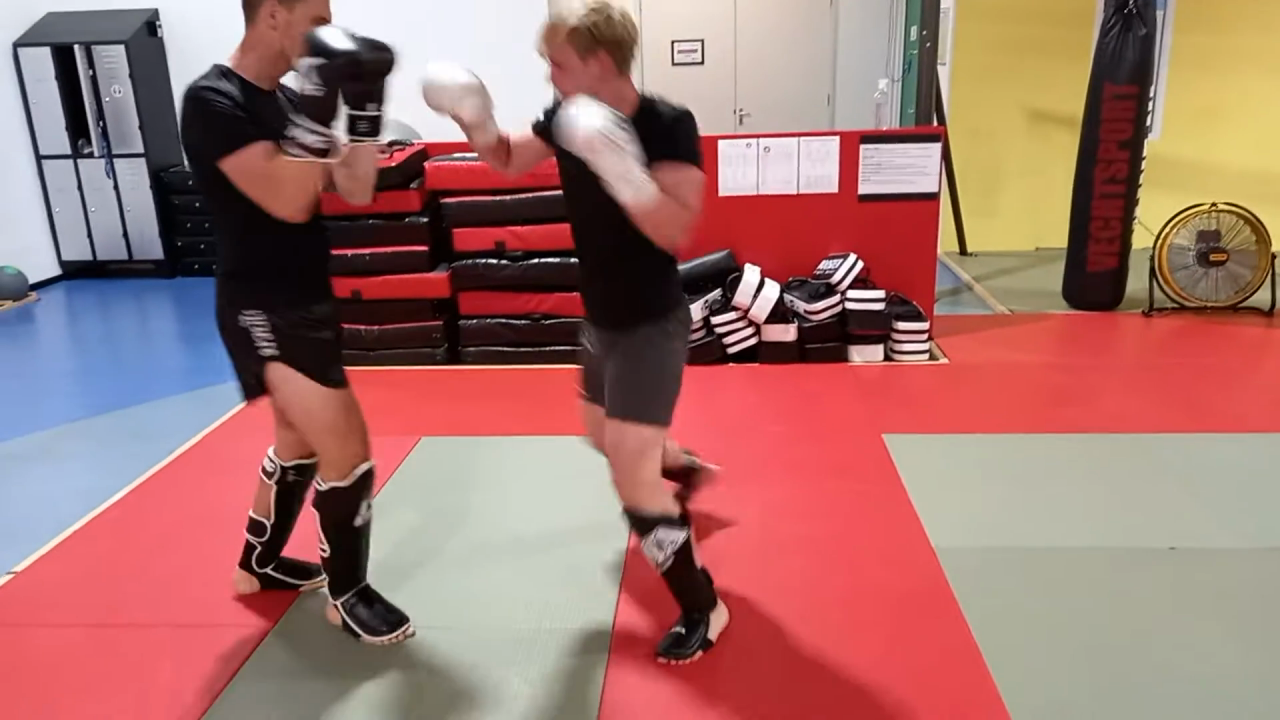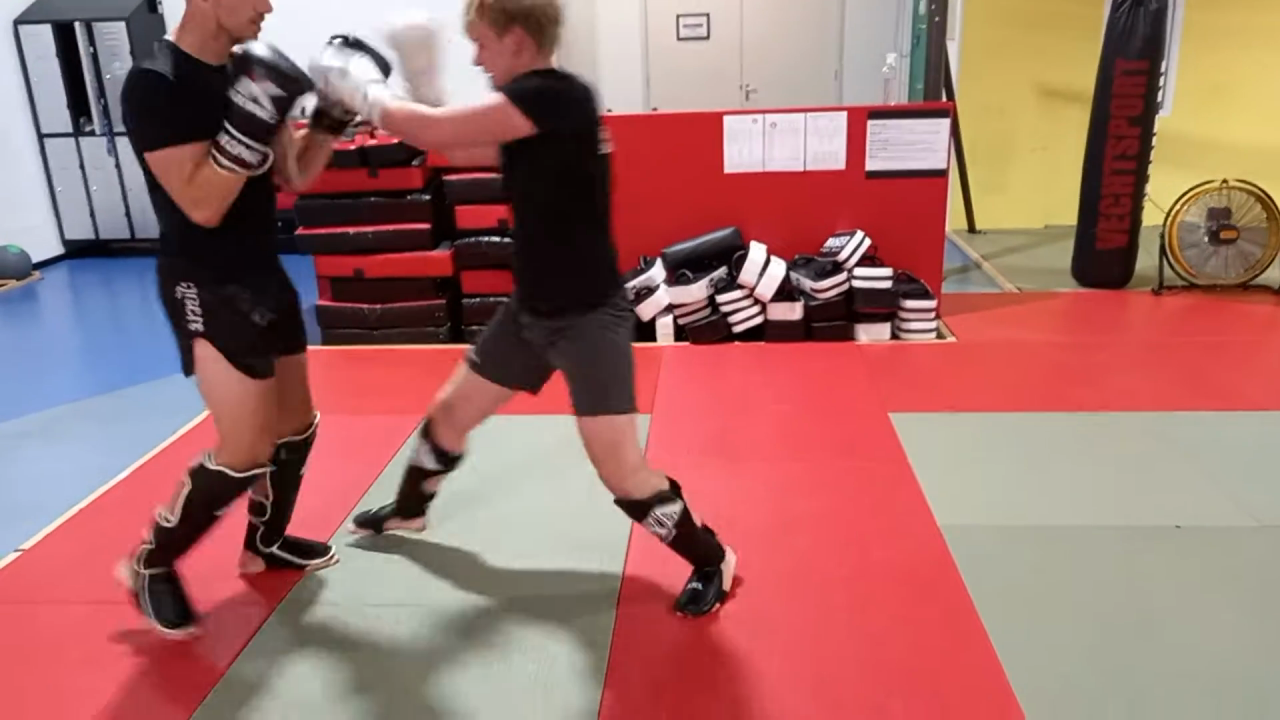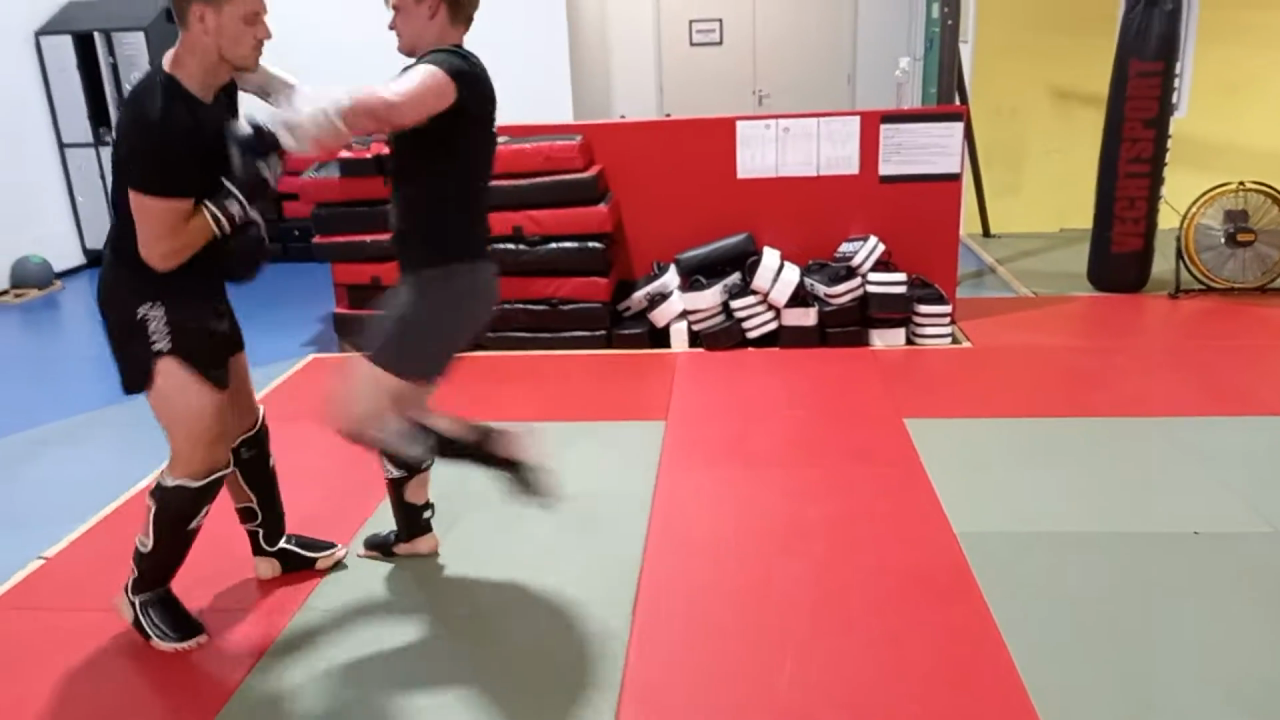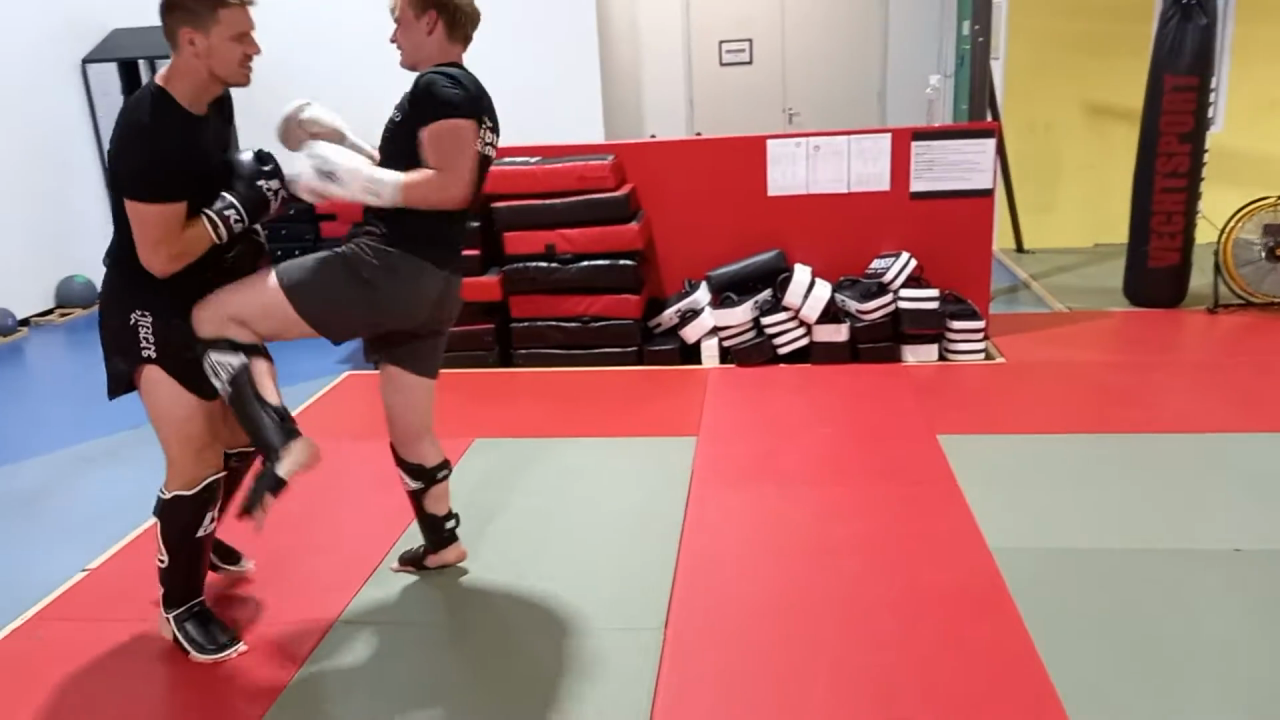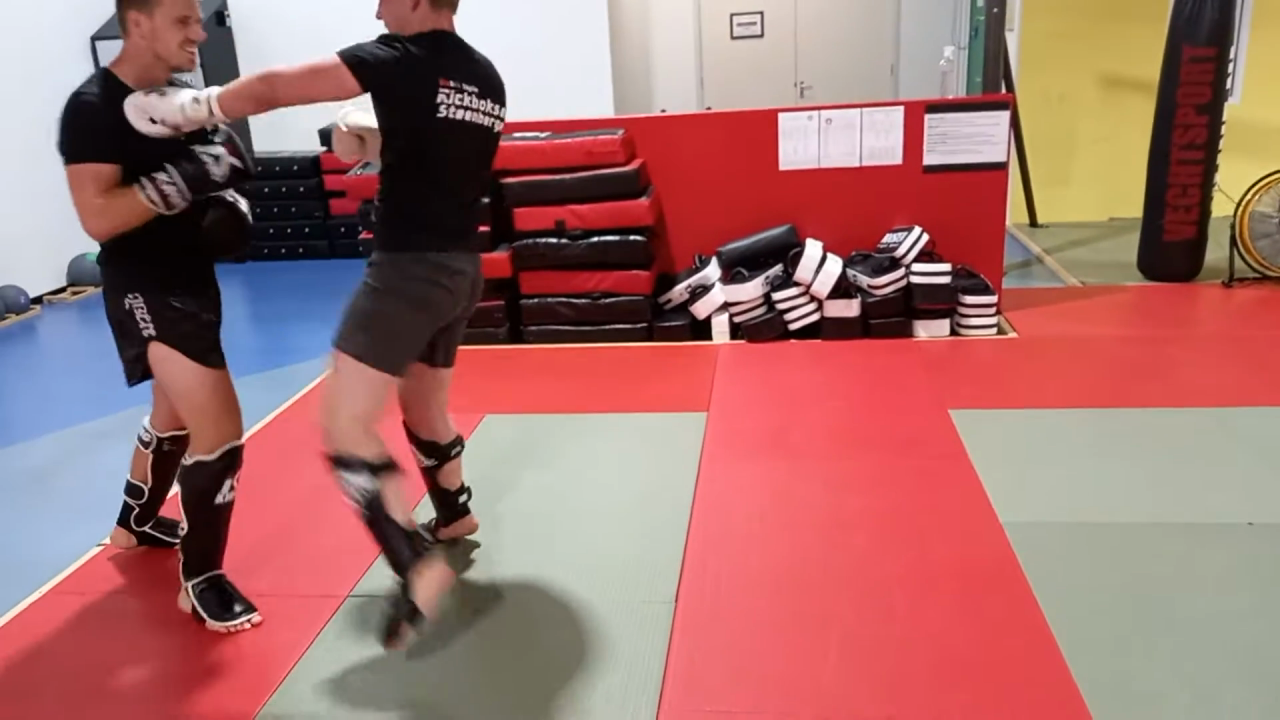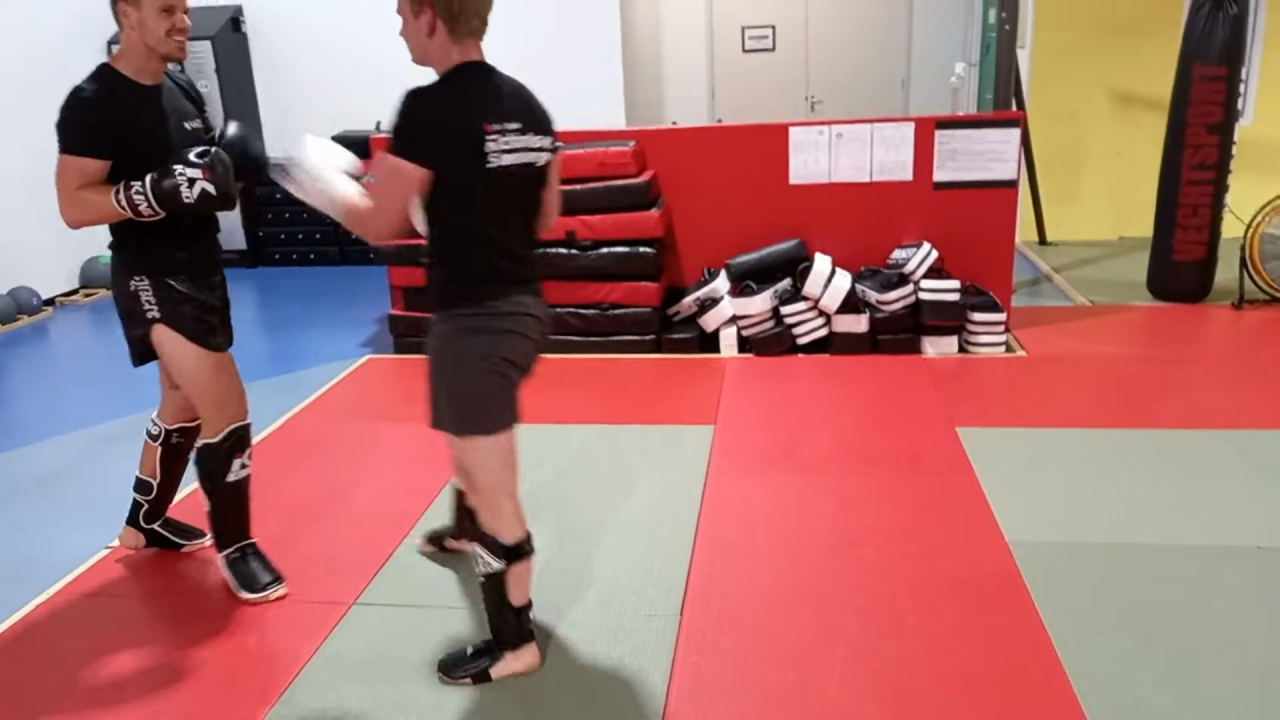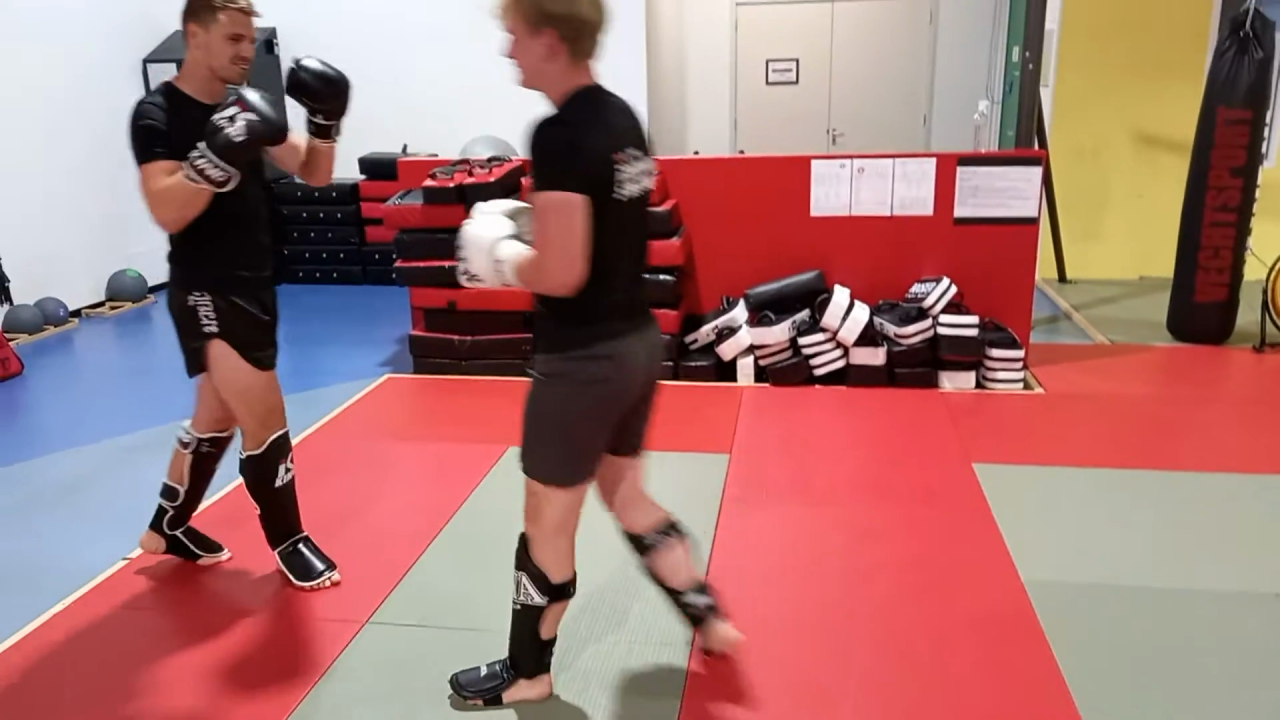
dt=0.3s
person 1, frame 1
left shoulder: (671, 128)
right shoulder: (569, 113)
left elbow: (674, 234)
right elbow: (507, 158)
left wrist: (621, 163)
right wrist: (476, 116)
left hip: (651, 327)
right hip: (603, 320)
left knee: (637, 487)
right knee: (607, 433)
left ankle: (703, 606)
right ankle: (689, 471)
person 1, frame 2
left shoulder: (554, 98)
right shoulder: (528, 100)
left elbow: (432, 133)
right elbow: (457, 146)
left wrist: (361, 88)
right wrist: (420, 84)
left hip: (589, 318)
right hip: (531, 310)
left knee: (622, 472)
right knee: (447, 412)
left ankle: (710, 559)
right ankle: (408, 509)
person 1, frame 3
left shoulder: (449, 66)
right shoulder: (447, 74)
left elbow: (385, 110)
right elbow: (385, 117)
left wrist: (309, 121)
left hip: (446, 280)
right hip: (446, 278)
left knee: (359, 419)
right knee: (387, 416)
left ankle: (495, 448)
right ankle: (414, 531)
person 1, frame 4
left shoulder: (438, 88)
right shoulder: (460, 93)
left elbow: (449, 188)
left wrist: (357, 180)
right wrist: (340, 140)
left hip: (387, 266)
right hip: (433, 284)
left knee: (214, 318)
right knee: (410, 429)
left ankle: (281, 445)
right ankle: (441, 541)
person 1, frame 5
left shoulder: (398, 59)
right shoulder: (486, 77)
left elbow: (274, 88)
left wrist: (186, 106)
left hip: (409, 266)
right hip: (460, 266)
left knee: (345, 430)
right knee: (424, 409)
left ankle: (418, 561)
right ankle: (453, 514)
person 1, frame 6
left shoulder: (431, 107)
right shoulder: (526, 104)
left elbow: (379, 222)
left wrist: (324, 183)
left hip: (474, 318)
right hip: (523, 303)
left knee: (488, 487)
right knee: (471, 444)
left ankle: (513, 641)
right ankle: (470, 533)
person 1, frame 7
left shoulder: (558, 136)
right shoulder: (621, 119)
left elbow: (562, 274)
left wrist: (497, 253)
right wrist: (534, 226)
left hip: (583, 357)
right hip: (637, 343)
left knee: (547, 523)
right knee: (624, 493)
left ankle: (527, 672)
right ankle: (709, 617)
person 2, frame 1
left shoulder: (290, 95)
right shoulder: (213, 102)
left elbow: (355, 187)
right elbow: (288, 203)
left wrist: (366, 107)
right wrist: (315, 103)
left hip: (308, 295)
right hip: (263, 309)
left knee: (299, 443)
right knee: (346, 454)
left ankle: (258, 561)
right ankle: (348, 592)
person 2, frame 2
left shoulder: (246, 69)
right shoulder: (154, 84)
left elbow: (297, 174)
right elbow: (202, 207)
left wrist: (335, 106)
right wrist: (250, 117)
left hip: (263, 273)
right hip: (206, 287)
left knee: (294, 422)
right knee: (246, 447)
left ankle: (266, 540)
right ankle: (153, 566)
person 2, frame 3
left shoulder: (214, 84)
right shoulder: (158, 121)
right elbow: (160, 250)
left wrist: (251, 194)
right wrist: (238, 201)
left hip: (198, 290)
right hip: (151, 302)
left knee: (242, 422)
right knee: (201, 455)
left ankle: (272, 543)
right ankle: (145, 593)
person 2, frame 4
left shoulder: (216, 102)
right shoulder: (146, 131)
right elbow: (161, 257)
left wrist: (241, 232)
right wrist: (240, 205)
left hip: (205, 300)
right hip: (150, 312)
left knee: (240, 433)
right knee: (196, 463)
left ankle: (198, 538)
right ankle: (181, 606)
person 2, frame 5
right shoulder: (94, 108)
right elbow: (98, 216)
left wrist: (221, 198)
right wrist: (183, 178)
left hip: (192, 280)
right hip: (147, 294)
left knee: (176, 415)
right knee: (220, 428)
left ankle: (135, 520)
right ankle: (202, 579)
person 2, frame 6
left shoulder: (183, 90)
right shoulder: (92, 102)
left elbow: (206, 177)
right elbow: (75, 207)
left wrist: (229, 174)
right wrist: (156, 193)
left hip: (201, 269)
right hip: (153, 280)
left knee: (183, 405)
right knee: (226, 410)
left ankle: (145, 521)
right ankle: (235, 546)
person 2, frame 7
left shoulder: (242, 104)
right shoulder: (157, 115)
left elbow: (315, 169)
right elbow: (167, 211)
left wrist: (323, 116)
right wrist: (222, 148)
left hip: (254, 285)
right hip: (209, 294)
left knee: (214, 420)
right knee: (266, 422)
left ankle: (167, 527)
right ankle: (288, 540)
